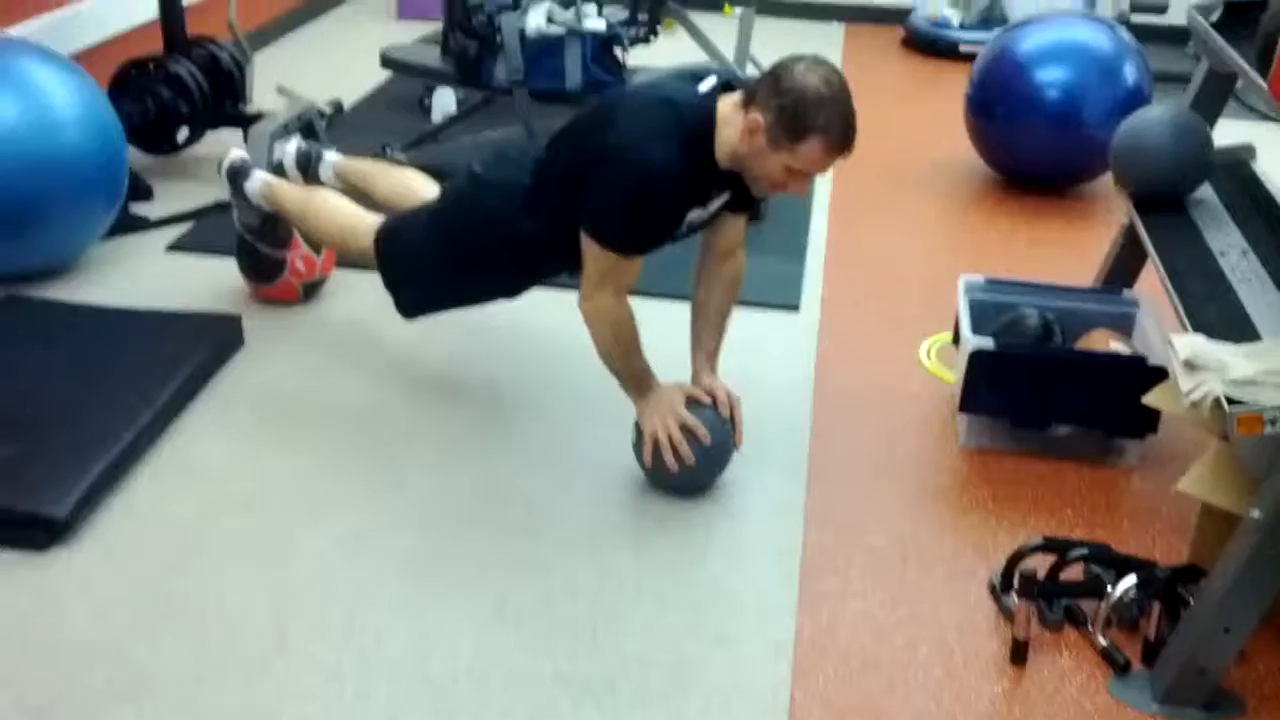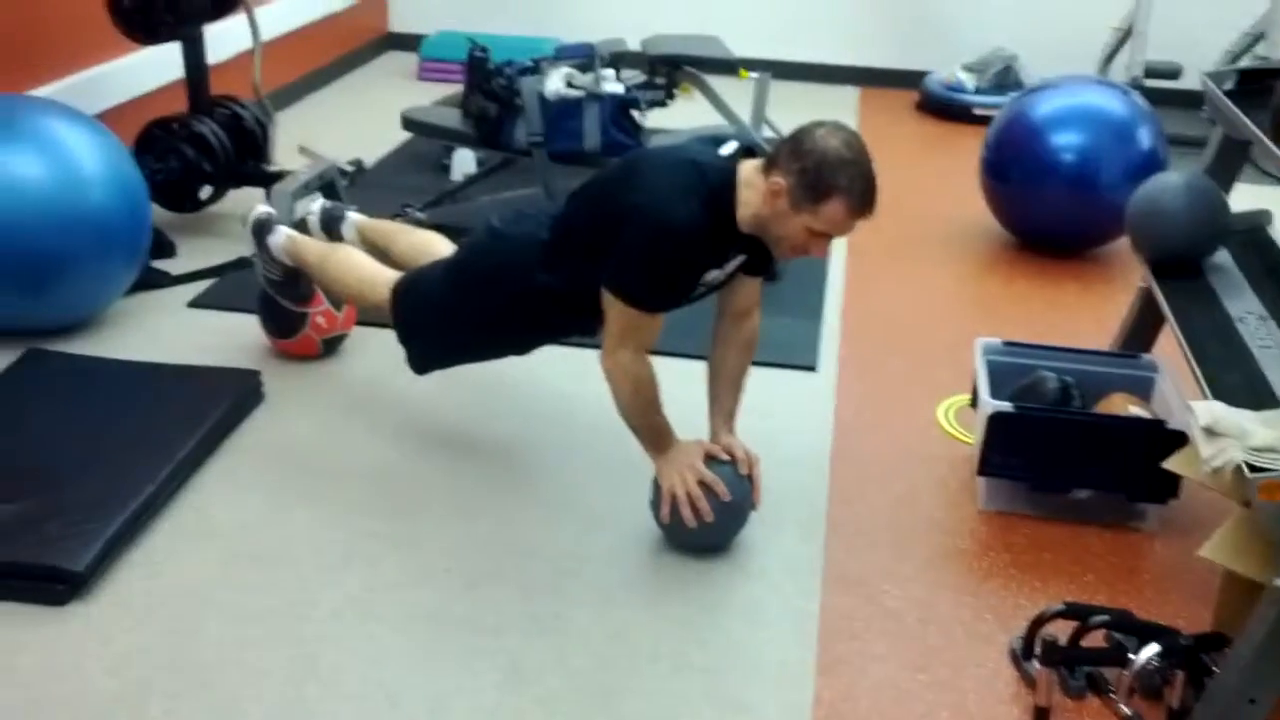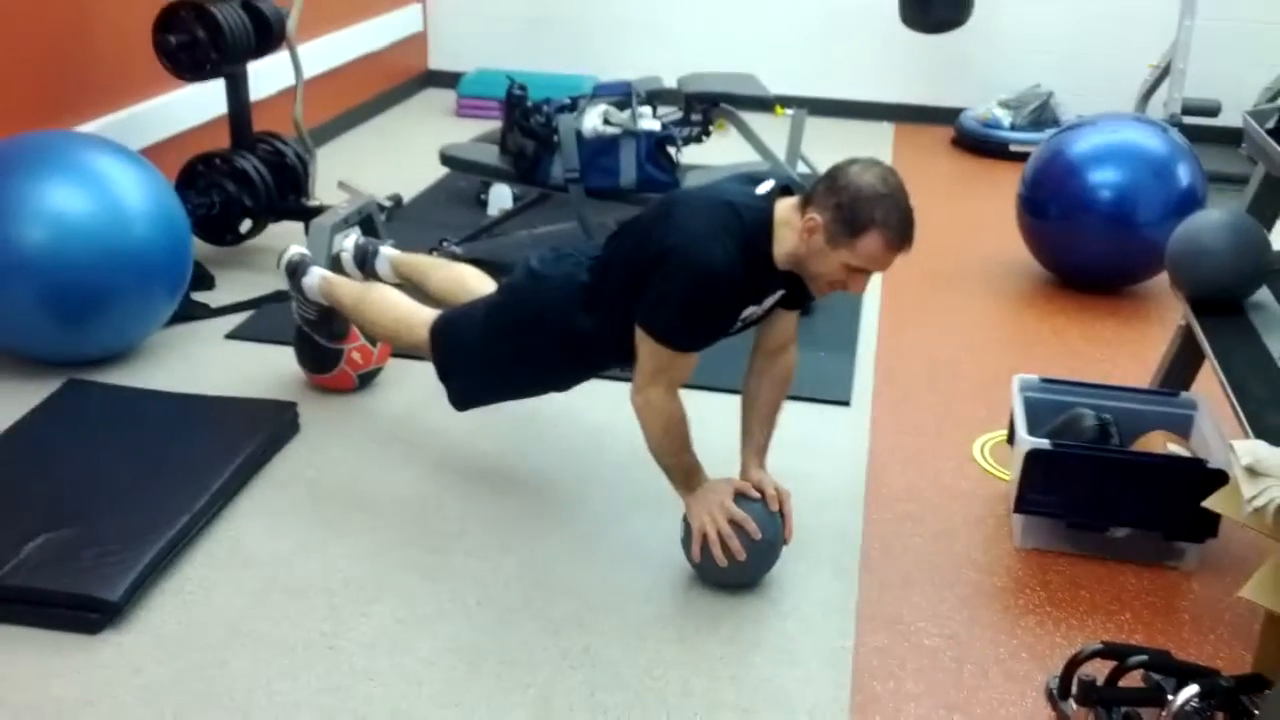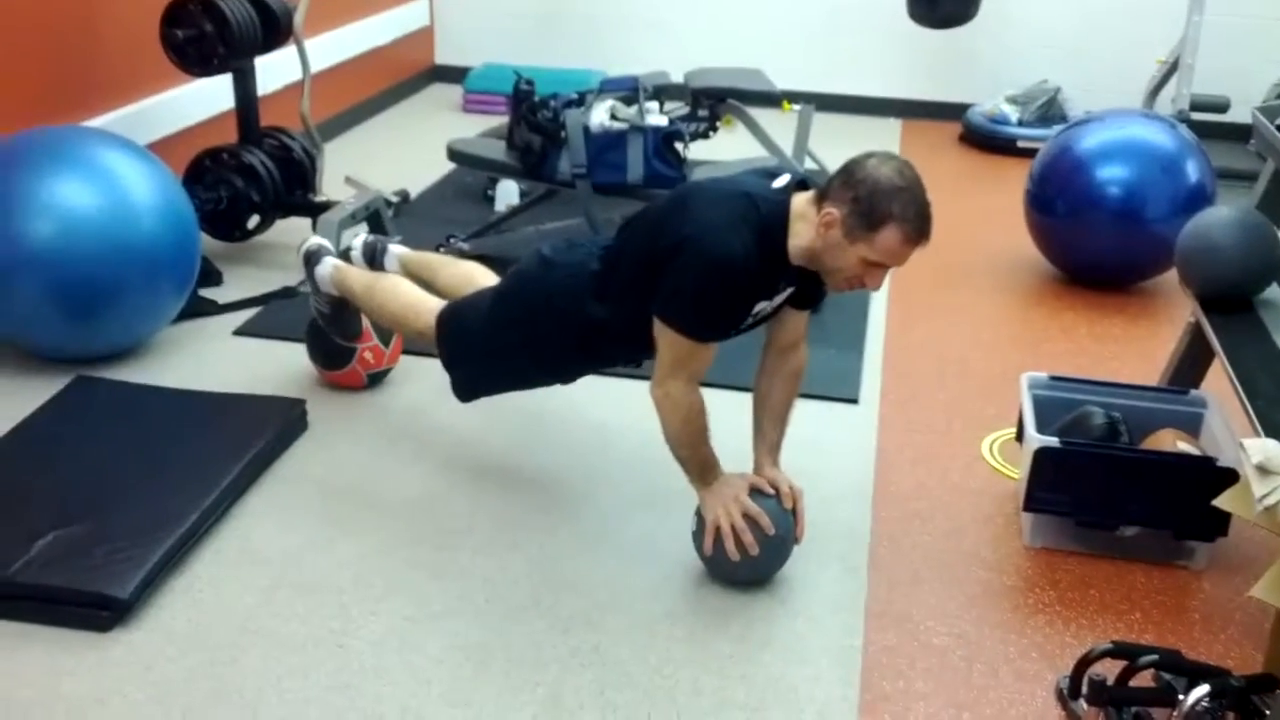
dt=0.5s
person 1, frame 1
left shoulder: (745, 130)
right shoulder: (649, 157)
left elbow: (724, 256)
right elbow: (601, 297)
left wrist: (706, 369)
right wrist: (647, 396)
left hip: (554, 203)
right hip: (502, 225)
left knee: (429, 205)
right knee: (380, 240)
left ankle: (320, 162)
right ankle: (259, 185)
person 1, frame 2
left shoulder: (764, 197)
right shoulder: (671, 217)
left elbow: (739, 318)
right elbow: (622, 353)
left wrist: (723, 428)
right wrist: (666, 453)
left hip: (568, 265)
right hip: (517, 279)
left knee: (439, 262)
right knee: (399, 297)
left ankle: (341, 221)
right ankle: (282, 241)
person 1, frame 3
left shoulder: (798, 232)
right shoulder: (707, 258)
left elbow: (775, 353)
right elbow: (653, 390)
left wrist: (755, 464)
right wrist: (695, 491)
left hip: (605, 297)
right hip: (556, 319)
left knee: (485, 298)
right knee: (437, 334)
left ankle: (376, 257)
right ankle: (316, 280)
person 1, frame 4
left shoulder: (812, 229)
right shoulder: (721, 248)
left elbow: (786, 351)
right elbow: (672, 384)
left wrist: (767, 462)
right wrist: (711, 485)
left hip: (613, 295)
right hip: (563, 308)
left knee: (487, 295)
right knee: (446, 323)
left ankle: (386, 254)
right ankle: (331, 273)
